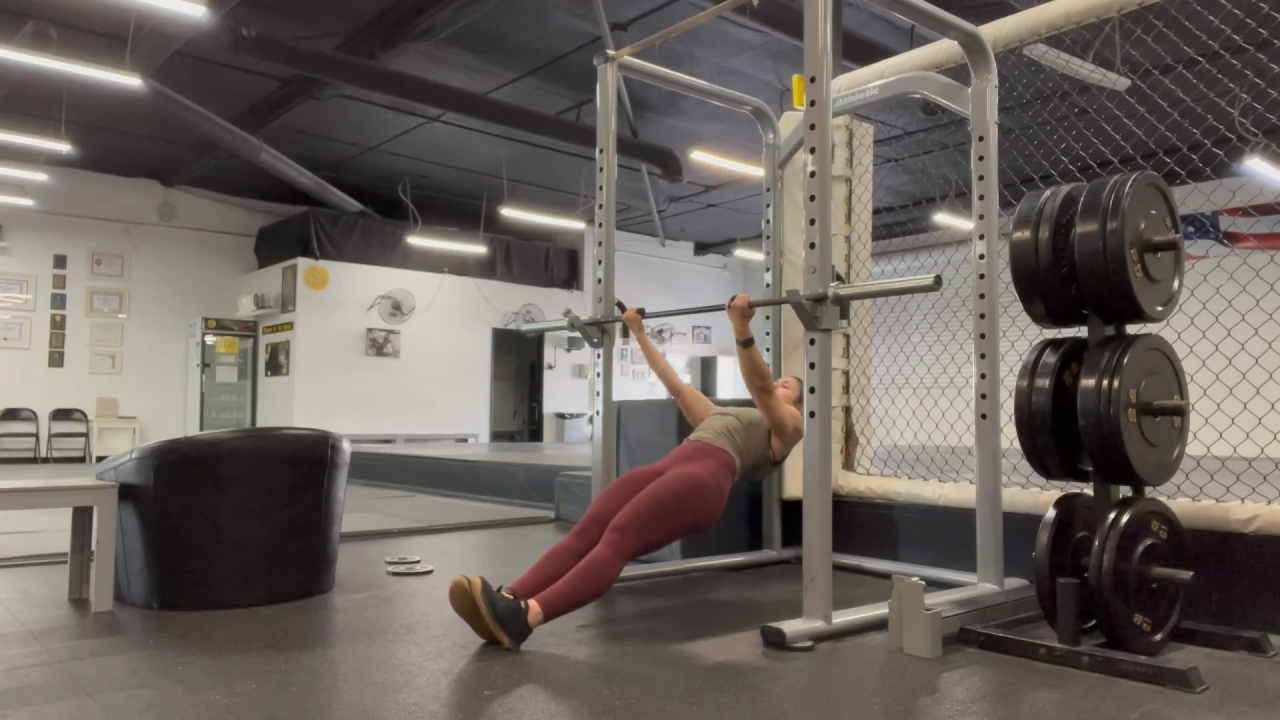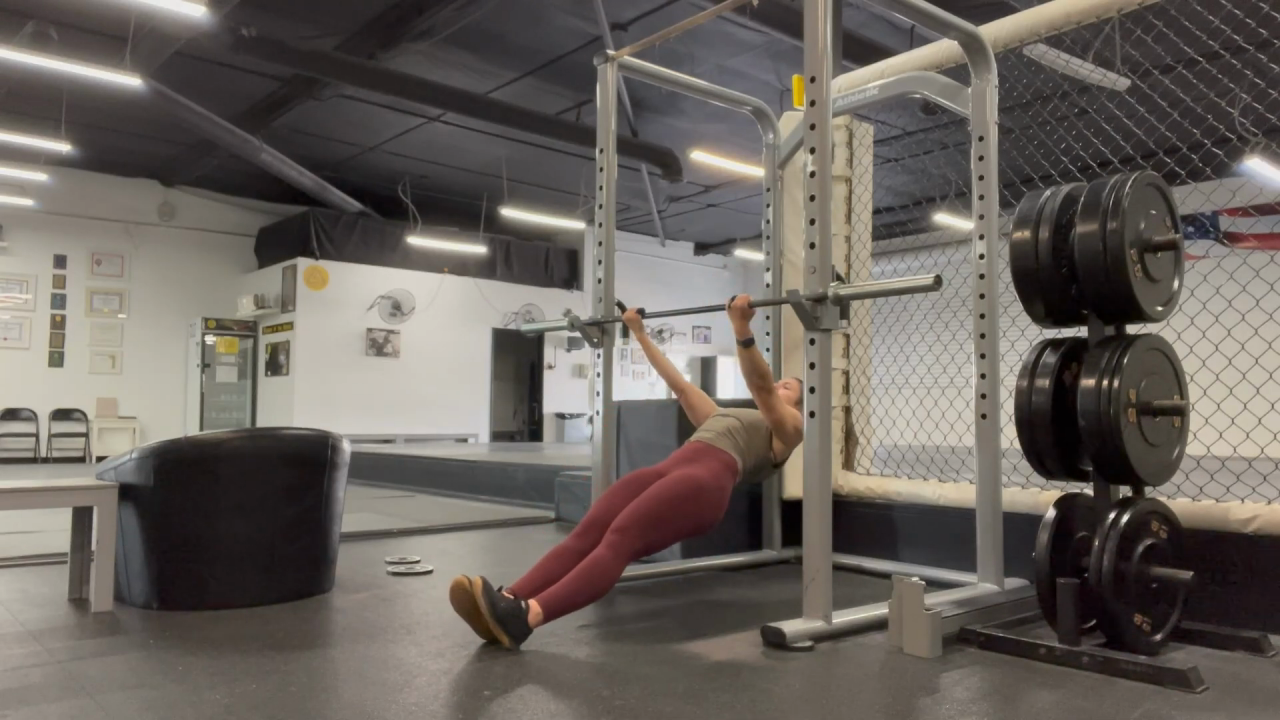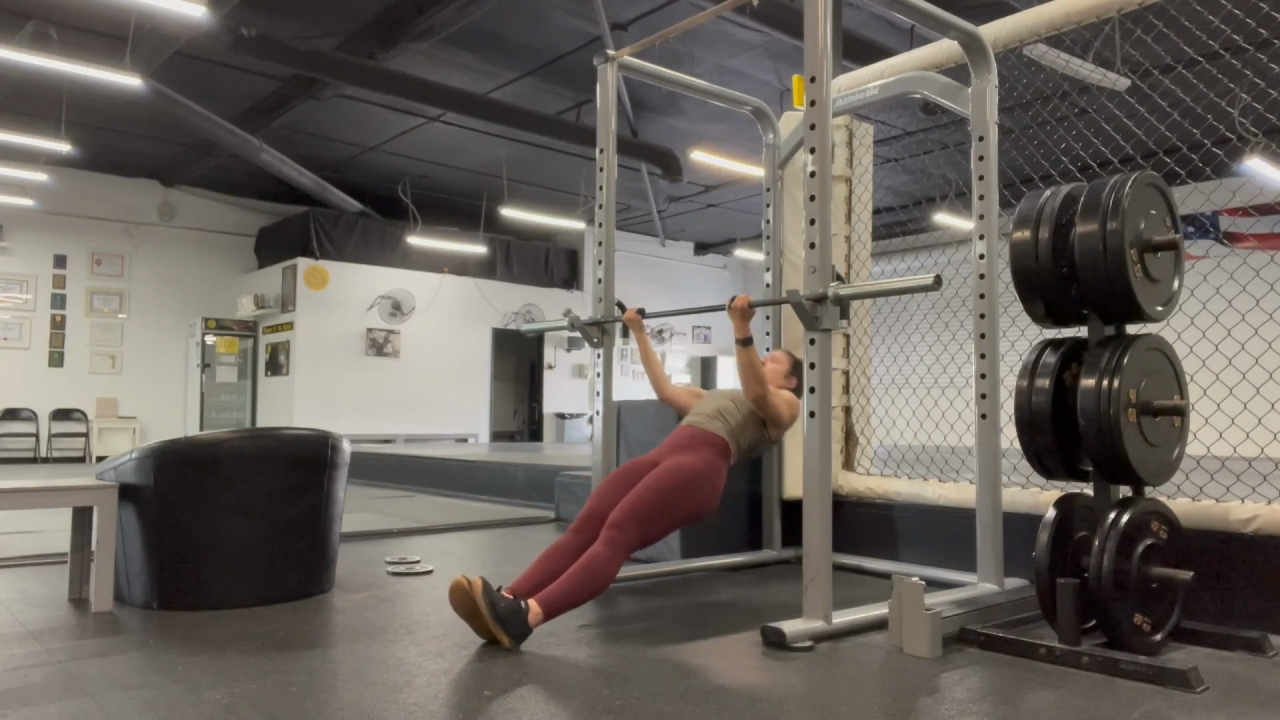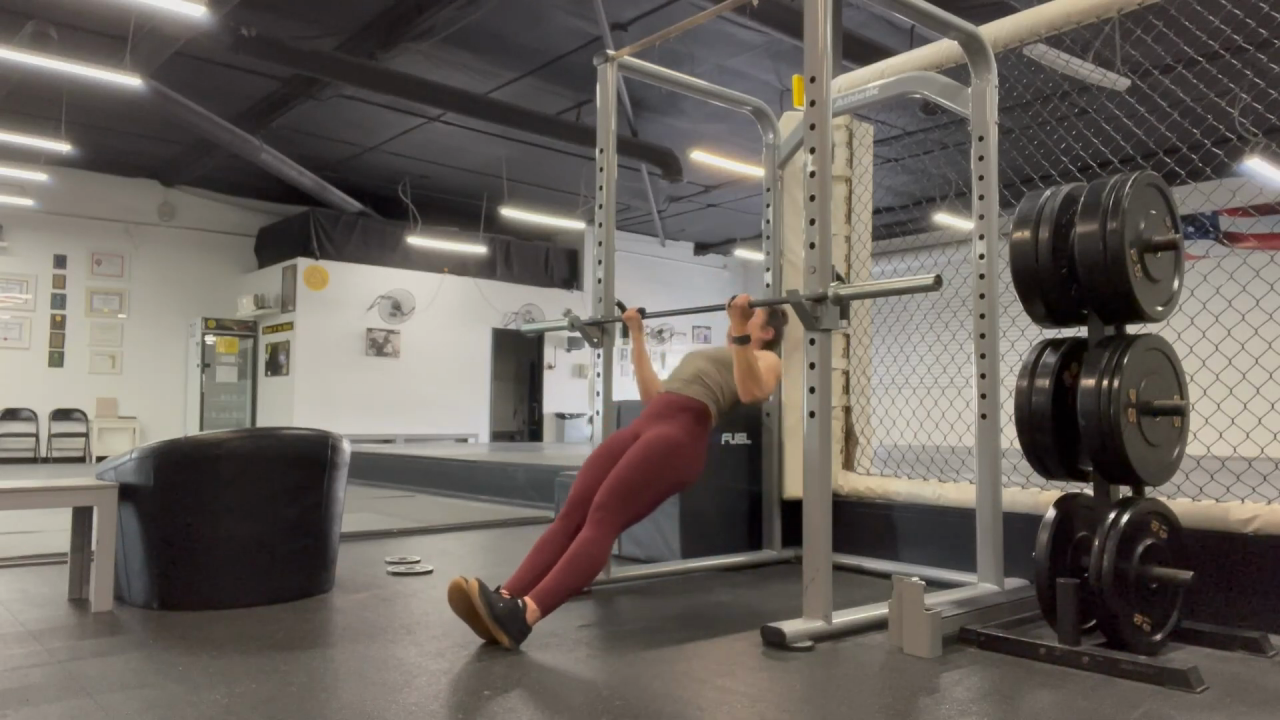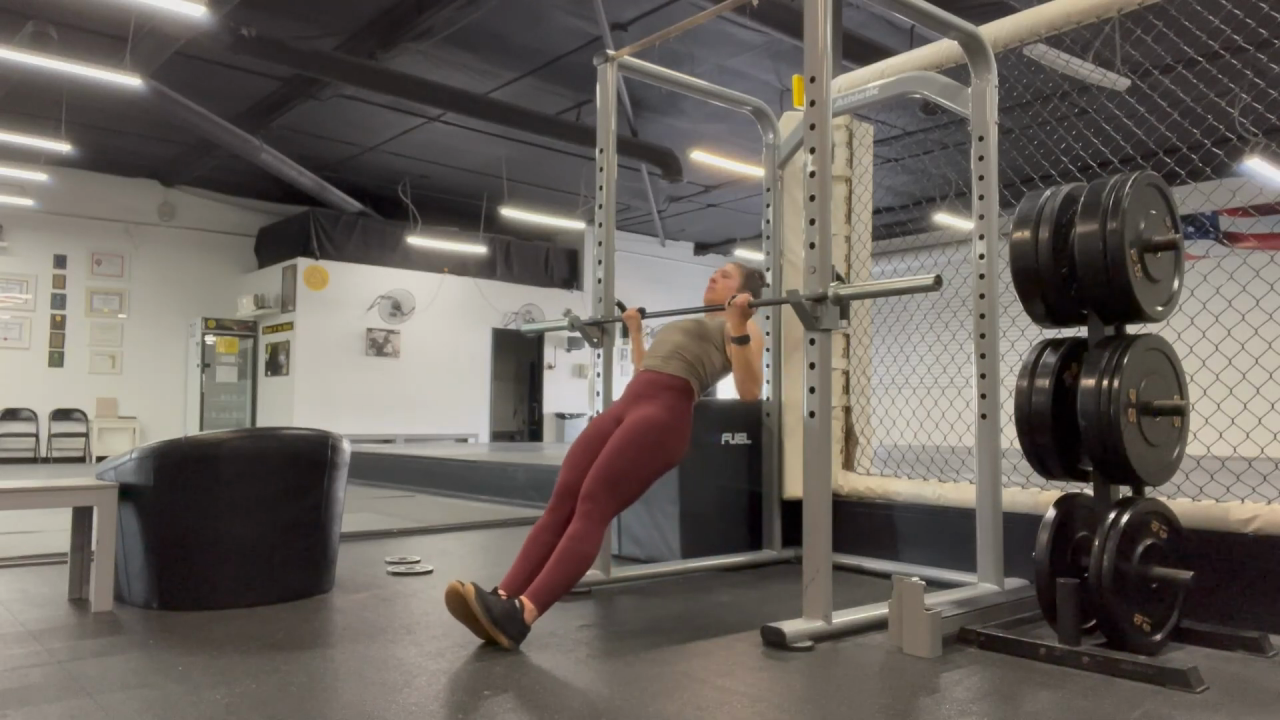
dt=0.2s
person 1, frame 1
left shoulder: (787, 425)
right shoulder: (722, 415)
left elbow: (761, 386)
right elbow: (676, 386)
left wrist: (742, 330)
right wrist: (639, 334)
left hip: (704, 478)
right hip: (666, 466)
left knee: (617, 539)
right knee: (585, 533)
left ankle: (524, 618)
right ankle: (507, 602)
person 1, frame 2
left shoulder: (788, 428)
right shoulder: (722, 418)
left elbow: (762, 386)
right elbow: (681, 386)
left wrist: (743, 329)
right wrist: (640, 333)
left hip: (706, 480)
right hip: (668, 469)
left knee: (619, 540)
right knee: (586, 534)
left ankle: (524, 618)
right ankle: (508, 602)
person 1, frame 3
left shoulder: (783, 406)
right shoulder: (717, 398)
left elbow: (757, 392)
right elbow: (666, 391)
left wrist: (743, 330)
right wrist: (640, 334)
left hip: (701, 466)
right hip: (661, 455)
left knee: (615, 536)
right knee: (582, 530)
left ankle: (524, 618)
right ankle: (507, 601)
person 1, frame 4
left shoulder: (766, 359)
right shoulder: (709, 358)
left elbow: (751, 392)
right elbow: (650, 392)
left wrist: (739, 328)
right wrist: (637, 334)
left hip: (683, 434)
right hip: (642, 426)
left knee: (601, 520)
right knee: (570, 516)
left ankle: (522, 617)
right ankle: (504, 600)
person 1, frame 5
left shoulder: (743, 330)
right shoulder: (688, 326)
left elbow: (749, 390)
left wrist: (738, 324)
right wrist: (635, 332)
left hip: (666, 413)
right hip: (624, 406)
left knee: (591, 508)
right knee: (561, 506)
left ankle: (520, 615)
right ankle: (500, 600)
